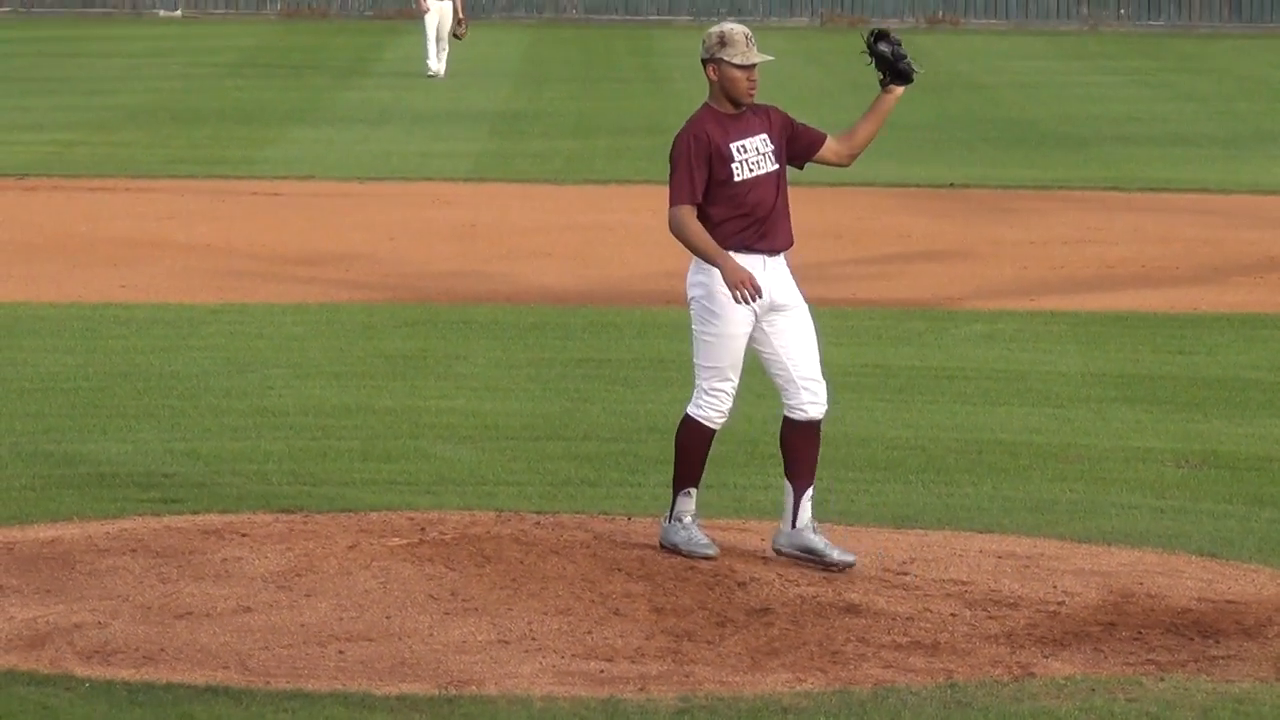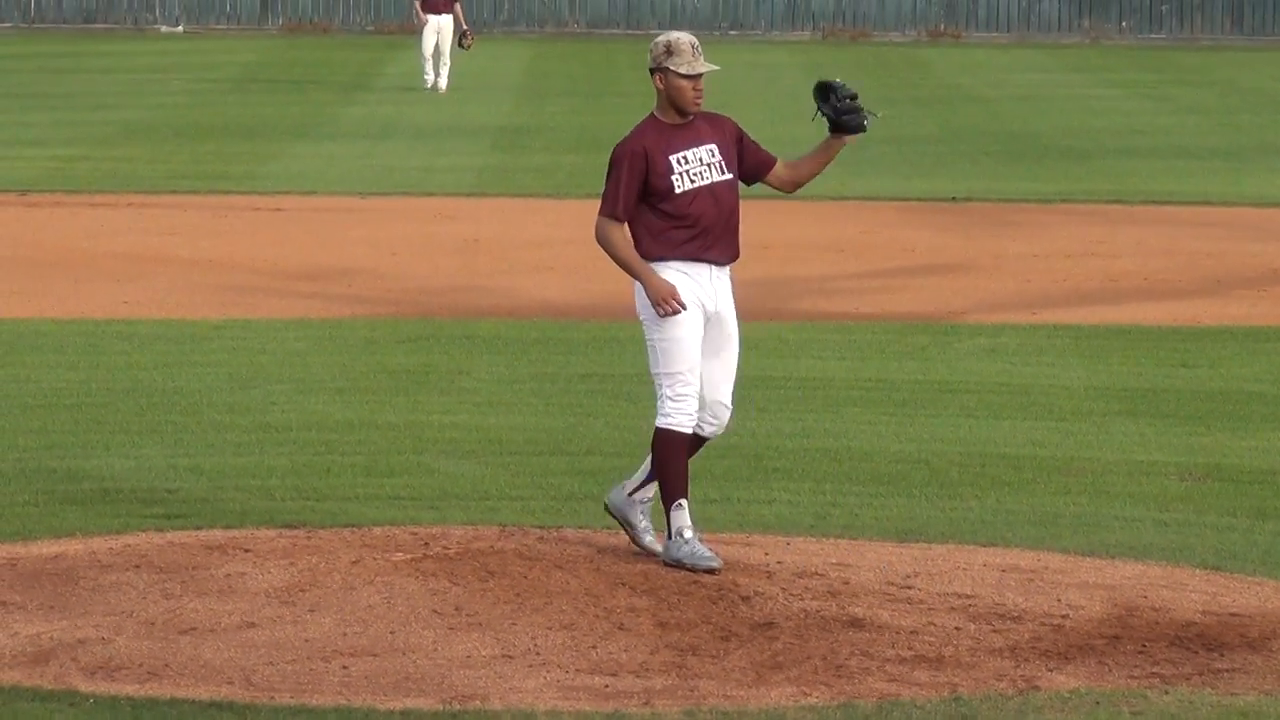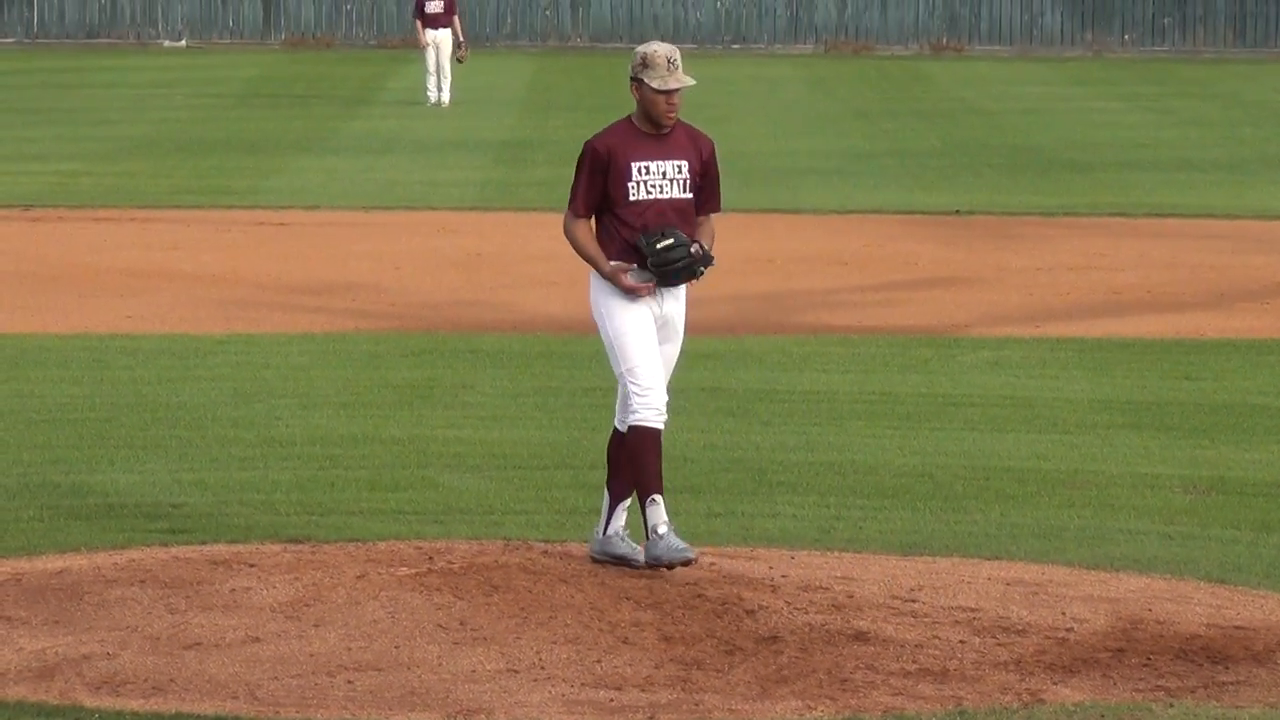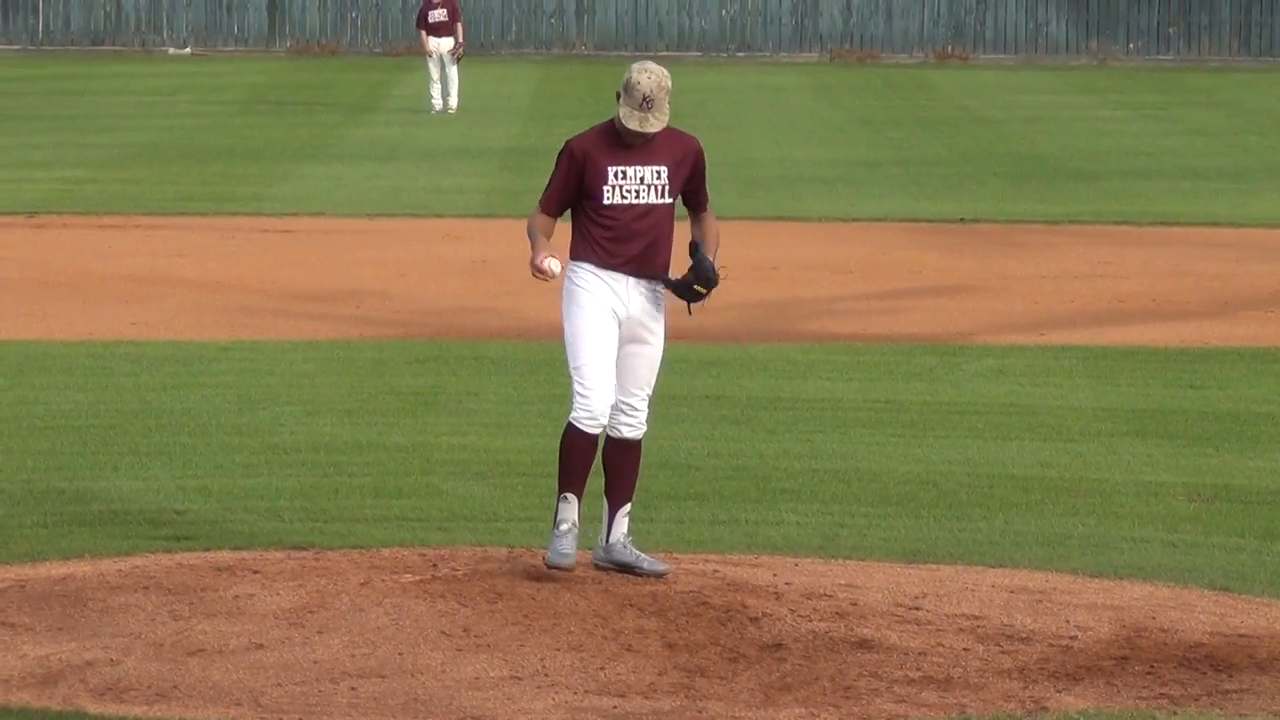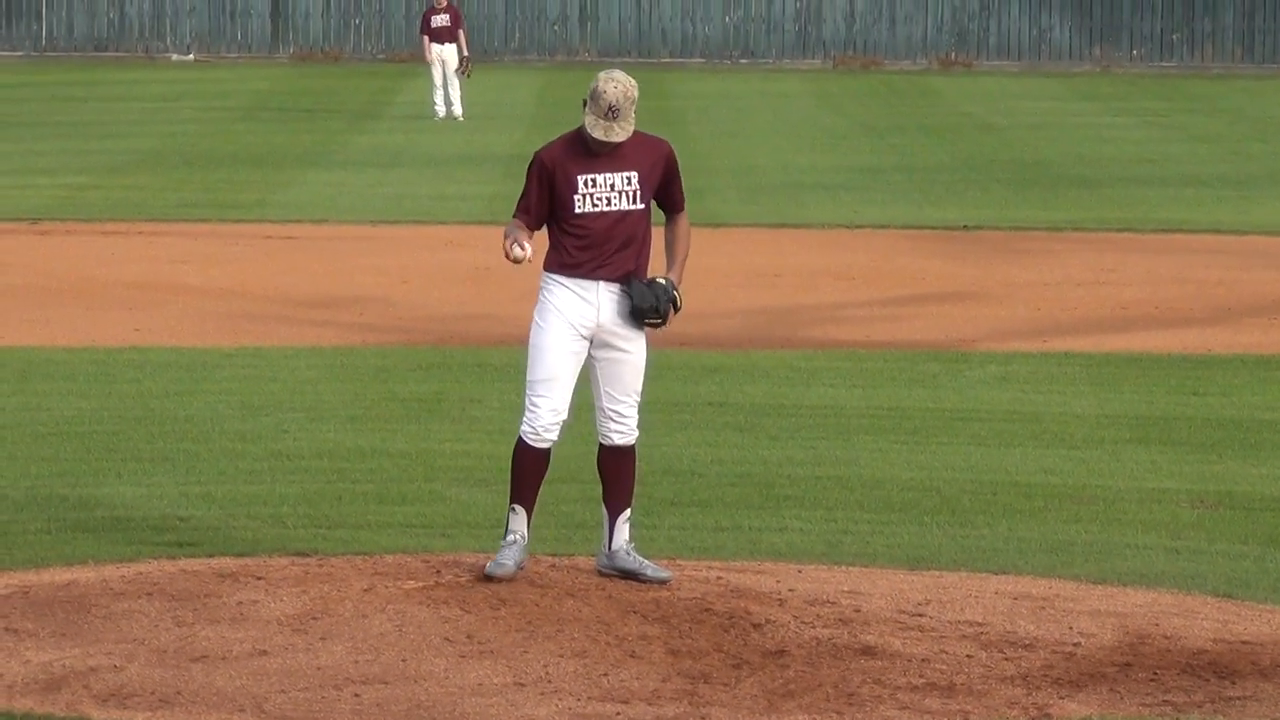
dt=0.3s
person 1, frame 1
left shoulder: (771, 122)
right shoulder: (696, 134)
left elbow: (844, 151)
right elbow: (680, 218)
left wrist: (891, 94)
right wrist: (725, 265)
left hip: (776, 278)
right hip: (724, 279)
left knee: (808, 398)
right knee: (713, 401)
left ankle: (798, 526)
right ankle: (680, 518)
person 1, frame 2
left shoulder: (723, 131)
right shoulder: (638, 146)
left elbow: (786, 179)
right elbow: (608, 228)
left wrist: (836, 141)
right wrist: (647, 279)
left hip: (719, 284)
right hip: (671, 288)
left knee: (713, 415)
right knee: (680, 407)
left ankle: (633, 494)
right ankle: (681, 535)
person 1, frame 3
left shoulder: (698, 146)
right shoulder: (606, 146)
left elbow: (706, 219)
right elbow: (575, 221)
left wrist: (699, 251)
right wrist: (608, 268)
left hip: (671, 292)
right hip: (620, 289)
left knee: (637, 409)
right knee: (648, 400)
left ankle: (609, 533)
right ankle: (659, 531)
person 1, frame 4
left shoulder: (684, 149)
right shoulder: (584, 148)
left elbow: (701, 212)
right elbow: (545, 212)
left wrist: (705, 263)
right wrist: (539, 247)
left hip: (649, 294)
right hip: (593, 285)
left knee: (631, 418)
right knee: (592, 405)
left ankle: (615, 539)
right ankle: (565, 523)
person 1, frame 5
left shoulder: (657, 154)
right shoulder: (552, 158)
left elbow: (677, 215)
right elbow: (524, 221)
left wrist: (673, 276)
right wrist: (515, 240)
left hip: (625, 303)
right hip: (565, 296)
left knee: (620, 427)
right knee: (543, 420)
left ankle: (617, 546)
right ankle: (516, 535)
